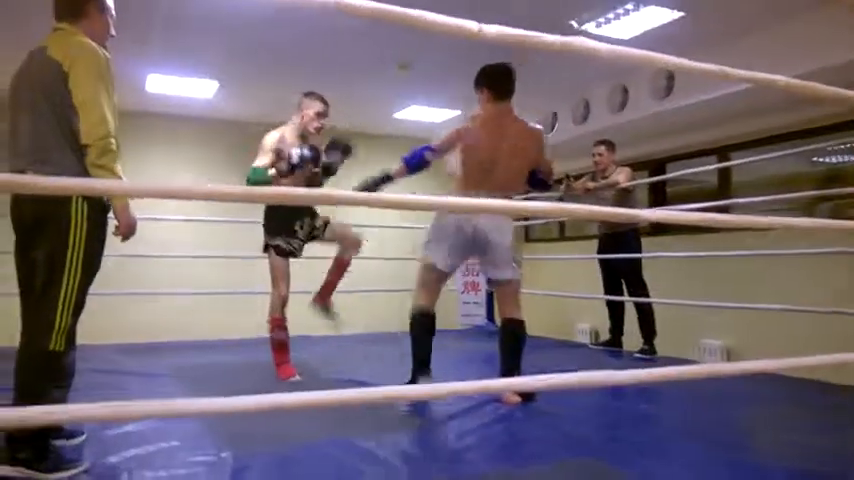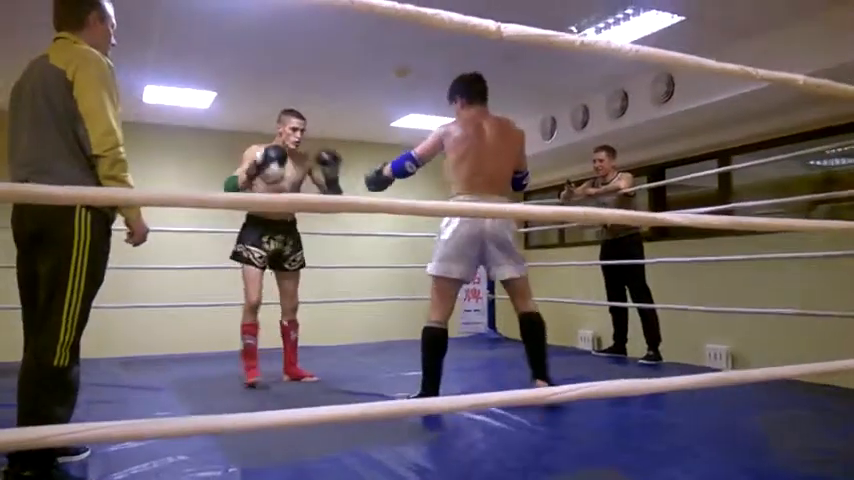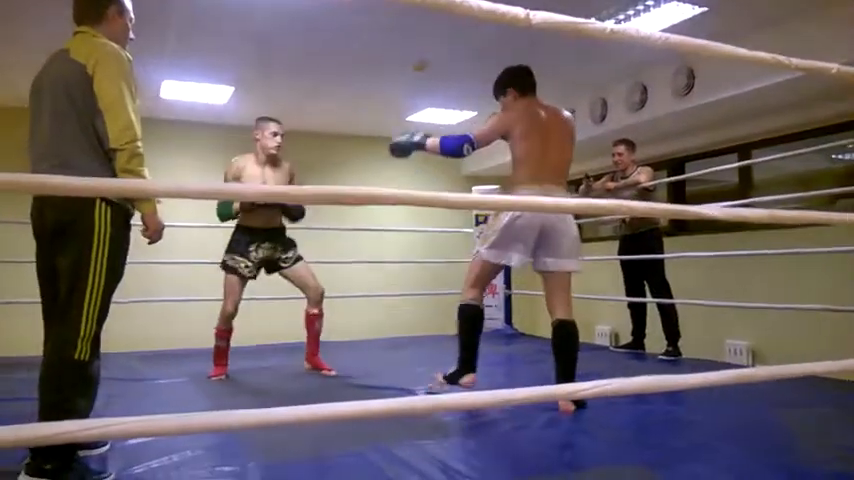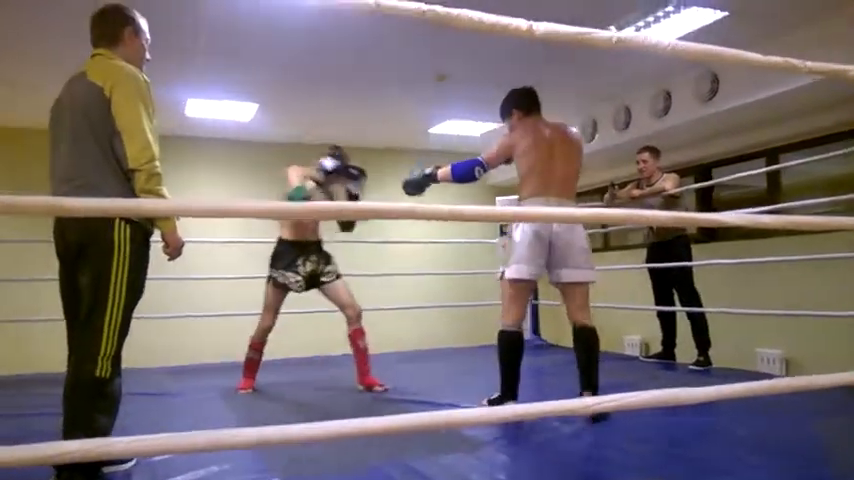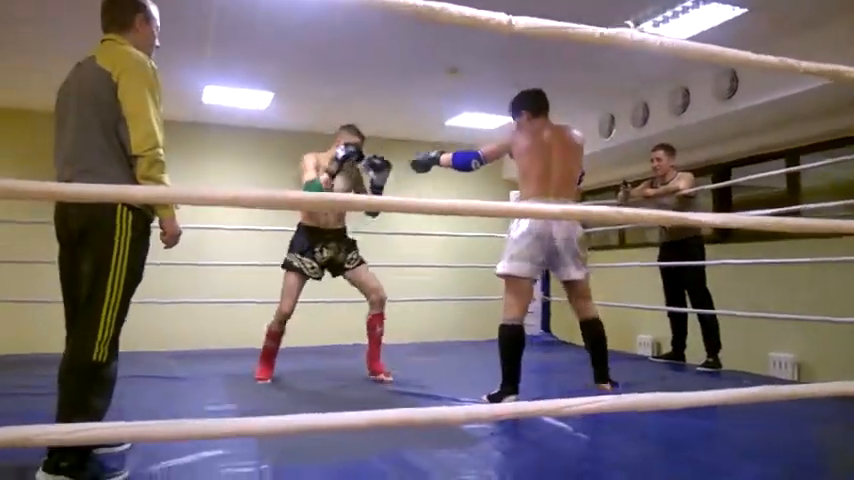
dt=0.4s
person 1, frame 1
right shoulder: (86, 52)
right elbow: (97, 135)
right wrist: (120, 201)
right hip: (70, 200)
left knee: (40, 320)
right knee: (56, 322)
person 1, frame 2
right shoulder: (89, 61)
right elbow: (105, 144)
right wrist: (132, 210)
right hip: (74, 210)
left knee: (42, 333)
right knee: (59, 336)
person 1, frame 3
left shoulder: (50, 66)
right shoulder: (108, 54)
left elbow: (48, 140)
right elbow: (123, 138)
right wrist: (148, 205)
left hip: (49, 203)
right hip: (93, 204)
left knee: (62, 329)
right knee: (80, 331)
left ankle: (59, 437)
person 1, frame 4
left shoulder: (70, 89)
right shoulder: (125, 76)
left elbow: (70, 162)
right elbow: (141, 157)
right wrist: (167, 222)
left hip: (71, 223)
right hip: (113, 223)
left knee: (86, 346)
right knee: (101, 348)
person 1, frame 5
left shoulder: (77, 73)
right shoulder: (133, 62)
left elbow: (74, 146)
right elbow: (145, 144)
right wrist: (166, 210)
left hip: (72, 207)
right hip: (113, 208)
left knee: (85, 330)
right knee: (99, 332)
person 2, frame 1
left shoulder: (472, 124)
right shoulder: (534, 136)
left elbow: (424, 156)
right elbow: (545, 179)
left wrist: (383, 178)
left hip: (460, 210)
right hip: (498, 220)
left knee: (425, 294)
right knee: (510, 305)
left ankle: (420, 374)
person 2, frame 2
left shoulder: (449, 130)
right shoulder: (514, 132)
left elbow: (409, 163)
right elbow: (520, 182)
left wrist: (380, 175)
left hip: (462, 217)
right hip: (500, 217)
left knee: (439, 310)
right knee: (524, 303)
left ankle: (429, 393)
right ankle: (541, 379)
person 2, frame 3
left shoulder: (511, 117)
right shoulder: (566, 120)
left elbow: (463, 145)
left wrist: (418, 141)
right hip: (559, 208)
left knee: (474, 285)
right knee: (561, 306)
left ankle: (465, 369)
person 2, frame 4
left shoulder: (517, 137)
right shoulder: (573, 136)
left elbow: (475, 169)
left wrist: (430, 175)
left hip: (531, 219)
right hip: (568, 220)
left knee: (512, 314)
right knee: (580, 314)
left ankle: (507, 396)
right ankle: (589, 393)
person 2, frame 5
left shoulder: (518, 137)
right shoulder: (575, 137)
left elbow: (474, 159)
left wrist: (434, 158)
left hip: (531, 218)
right hip: (567, 219)
left knee: (514, 307)
right knee: (584, 304)
left ankle: (508, 390)
right ankle: (603, 378)
person 3, frame 1
left shoulder: (310, 142)
right shoulder: (277, 138)
right elbow: (253, 179)
left wrist: (330, 166)
right wrist: (286, 166)
left hip: (305, 213)
right hip: (280, 216)
left knee: (353, 243)
right knee: (281, 293)
left ankle: (323, 297)
right ankle: (282, 362)
person 3, frame 2
left shoulder: (305, 161)
right shoulder: (255, 153)
left elbow: (331, 193)
right elbow: (230, 189)
left wrist: (333, 174)
right wrist: (255, 169)
left hip: (288, 233)
right hip: (257, 230)
left knee: (291, 306)
right knee: (253, 301)
left ankle: (291, 366)
right ankle: (250, 367)
person 3, frame 3
left shoulder: (286, 169)
right shoulder: (238, 165)
left elbow: (295, 209)
right elbow: (223, 211)
left wrist: (293, 209)
right wrist: (250, 202)
left hip: (278, 239)
right hip: (245, 240)
left knee: (316, 292)
right knee: (229, 310)
left ankle: (312, 357)
right ankle: (220, 365)
person 3, frame 4
left shoulder: (331, 188)
right shoulder: (296, 173)
left elbow: (347, 226)
right elbow: (295, 199)
left wrist: (353, 194)
right wrist: (318, 177)
left hip: (316, 253)
right hip: (289, 253)
left knee: (353, 311)
right knee: (266, 323)
left ankle: (365, 377)
right ankle: (248, 377)
person 3, frame 5
left shoulder: (353, 171)
right shoulder: (312, 161)
left elbow: (372, 210)
right elbow: (311, 195)
left wrist: (377, 184)
right wrist: (334, 167)
left hip: (340, 241)
right hip: (308, 239)
left knee: (377, 296)
right knee: (285, 310)
left ankle: (374, 364)
right ankle: (266, 364)
person 4, frame 1
left shoulder: (624, 172)
right shoulder: (593, 177)
left elbow: (620, 181)
right elbow: (567, 191)
left wrist: (596, 186)
right wrist: (567, 185)
left hip: (626, 236)
right hip: (606, 238)
left knee: (636, 289)
right knee: (611, 291)
left ankle: (649, 342)
right ankle: (615, 338)
person 4, frame 2
left shoulder: (625, 177)
right shoulder: (593, 183)
left elbow: (622, 186)
right elbow: (565, 198)
left wrist: (596, 192)
right wrist: (568, 192)
left hip: (628, 241)
right hip: (608, 243)
left knee: (640, 294)
right knee: (614, 297)
left ankle: (654, 348)
right ankle: (619, 344)
person 4, frame 3
left shoulder: (645, 171)
right shoulder: (611, 178)
left elbow: (641, 180)
right elbow: (584, 193)
left wrist: (615, 187)
right wrist: (587, 186)
left hip: (648, 235)
right hip: (627, 238)
left knee: (659, 289)
right knee: (633, 292)
left ankle: (673, 344)
right ankle: (637, 340)
person 4, frame 4
left shoulder: (671, 178)
right shoulder: (637, 185)
left elbow: (667, 188)
right elbow: (609, 200)
left wrist: (641, 194)
right wrist: (612, 194)
left hip: (675, 243)
right hip: (654, 246)
left knee: (689, 297)
right knee: (662, 301)
left ankle: (703, 353)
right ankle: (668, 350)
person 4, frame 5
left shoulder: (686, 177)
right shoulder: (651, 184)
left elbow: (681, 187)
right elbow: (623, 199)
left wrist: (654, 193)
right wrist: (625, 192)
left hip: (689, 243)
right hip: (667, 245)
left knee: (700, 298)
right knee: (673, 301)
left ankle: (713, 355)
right ankle: (677, 350)
